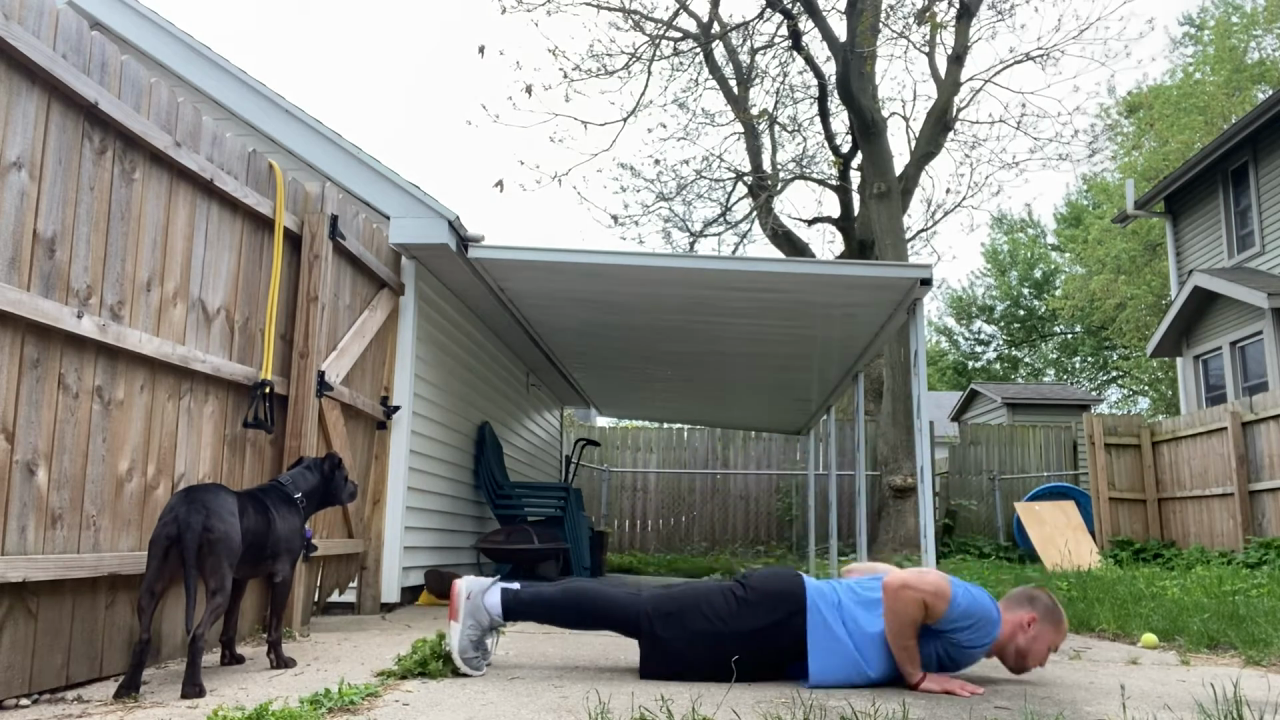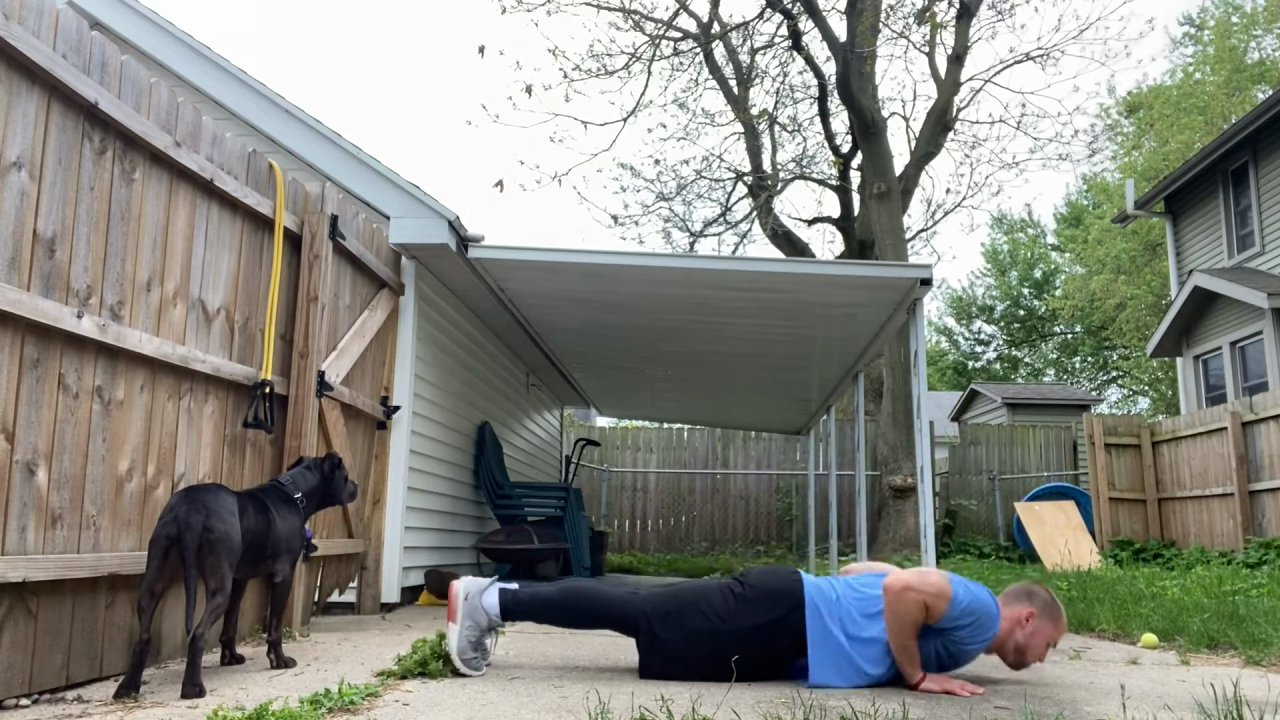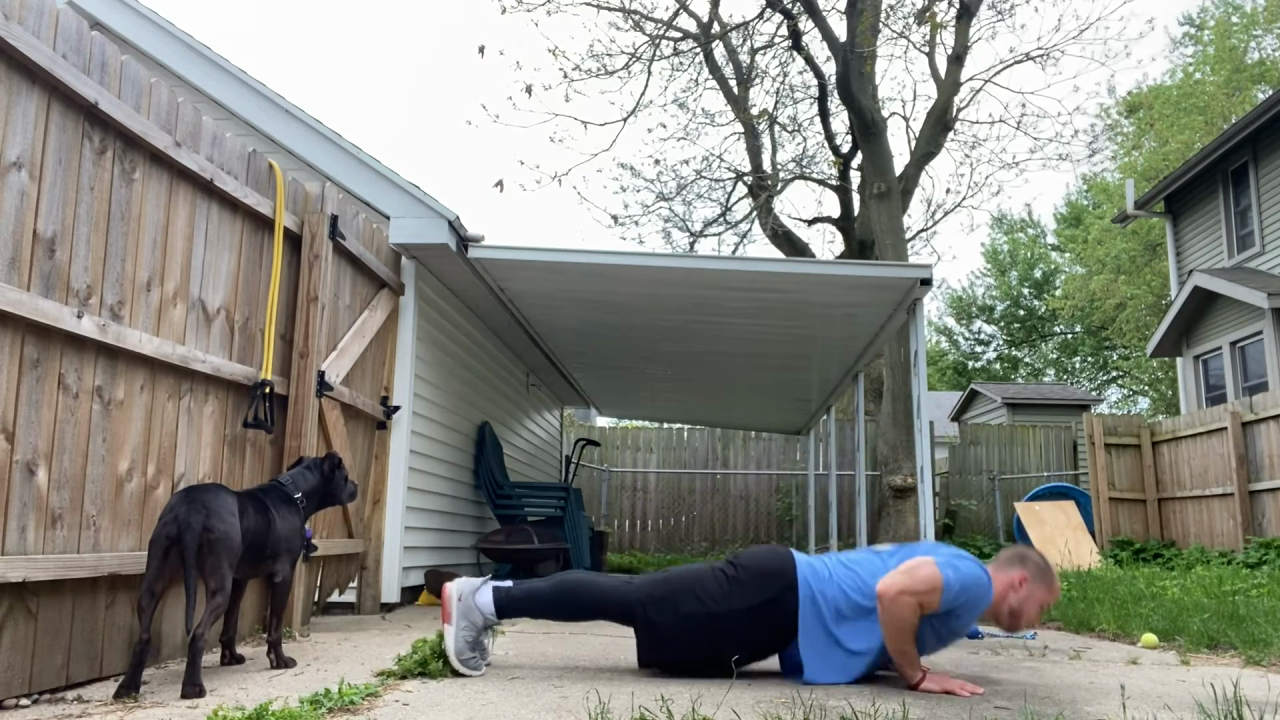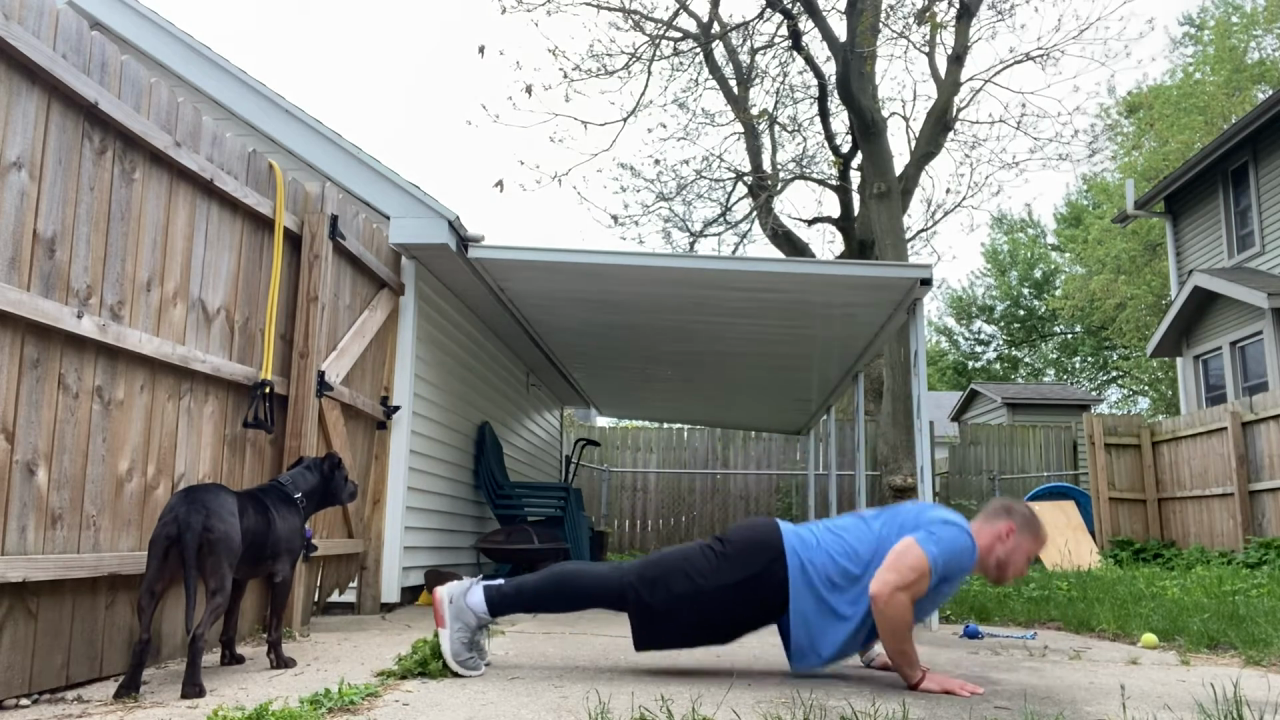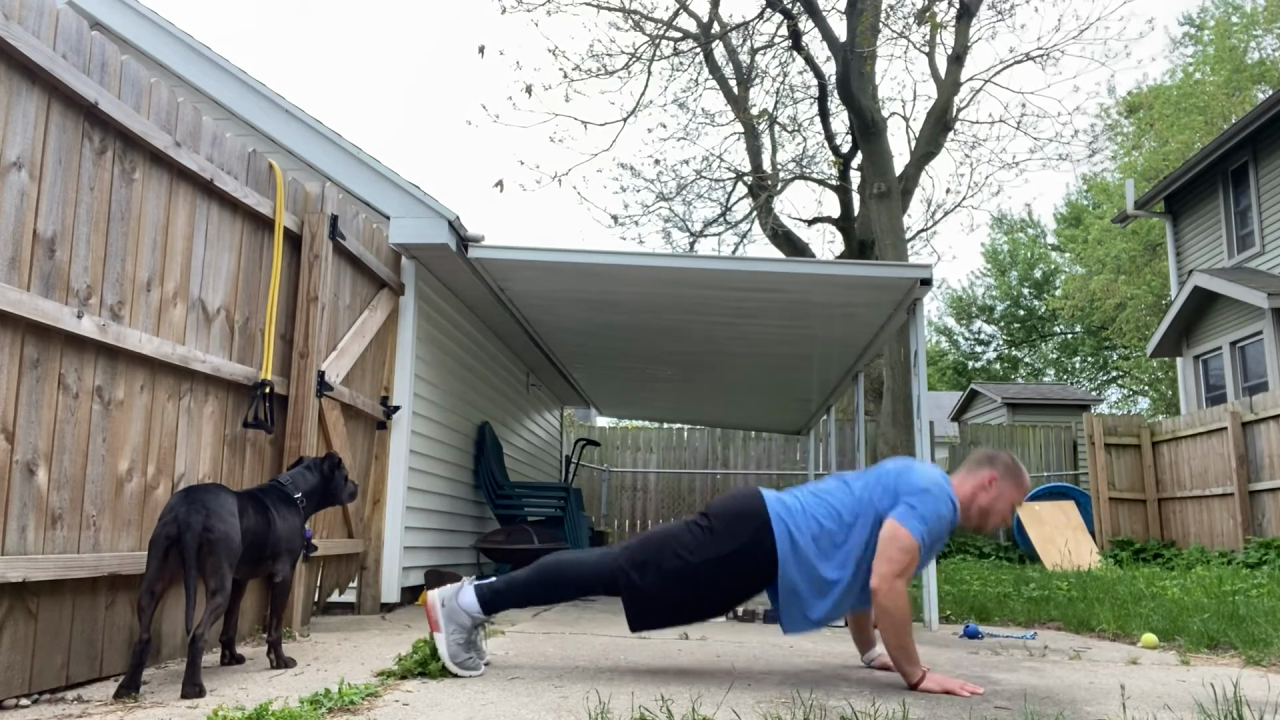
dt=0.1s
person 1, frame 1
left shoulder: (960, 607)
right shoulder: (981, 616)
left elbow: (858, 570)
right elbow: (899, 586)
left wrist: (887, 658)
right wrist: (914, 672)
left hip: (794, 613)
right hip: (787, 621)
left knee: (638, 608)
right knee: (638, 615)
left ankle: (496, 594)
right ankle: (491, 597)
person 1, frame 2
left shoulder: (958, 603)
right shoulder: (980, 612)
left elbow: (858, 570)
right elbow: (900, 588)
left wrist: (887, 658)
right wrist: (914, 672)
left hip: (794, 603)
right hip: (786, 619)
left knee: (638, 607)
right knee: (638, 614)
left ankle: (496, 593)
right ankle: (490, 598)
person 1, frame 3
left shoulder: (948, 571)
right shoulder: (969, 578)
right elbow: (889, 593)
left wrist: (881, 654)
right wrist: (913, 669)
left hip: (784, 592)
right hip: (777, 598)
left knee: (631, 597)
right knee: (632, 603)
left ankle: (490, 594)
right ankle: (480, 601)
person 1, frame 4
left shoulder: (934, 529)
right shoulder: (956, 541)
right elbow: (885, 590)
left wrist: (871, 650)
right wrist: (914, 672)
left hip: (778, 562)
right hip: (768, 571)
left knee: (622, 583)
right knee: (626, 588)
left ankle: (481, 595)
right ankle: (476, 599)
person 1, frame 5
left shoulder: (915, 483)
right shoulder: (932, 497)
left elbow: (864, 577)
right elbow: (883, 584)
left wrist: (870, 649)
right wrist: (913, 671)
left hip: (756, 531)
right hip: (756, 540)
left knee: (614, 568)
right knee: (618, 572)
left ankle: (471, 598)
right ankle: (465, 603)
